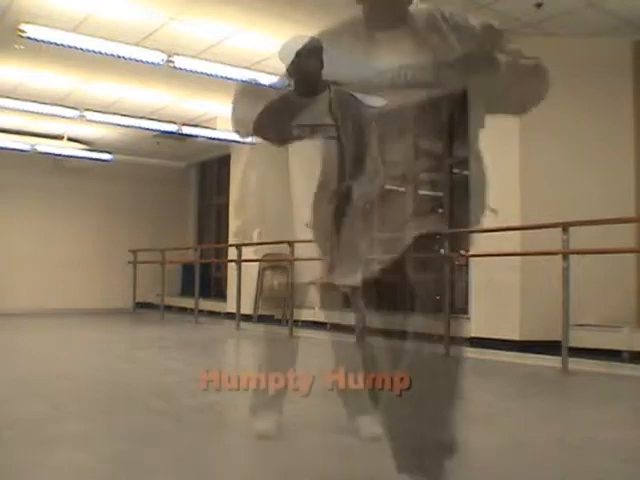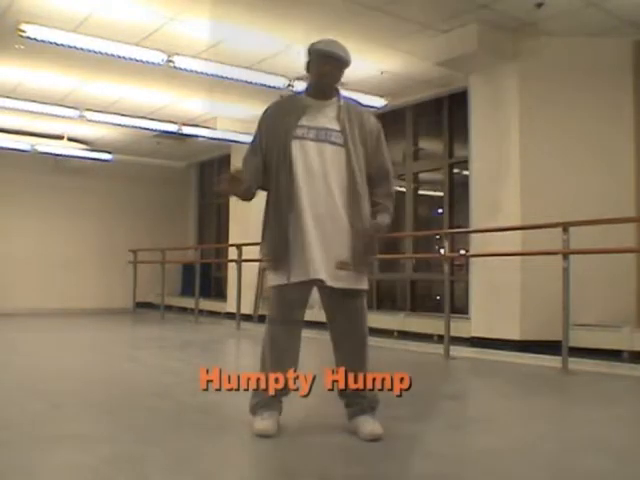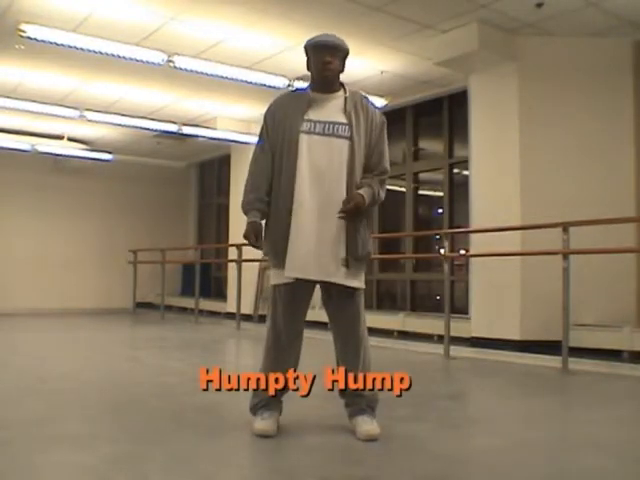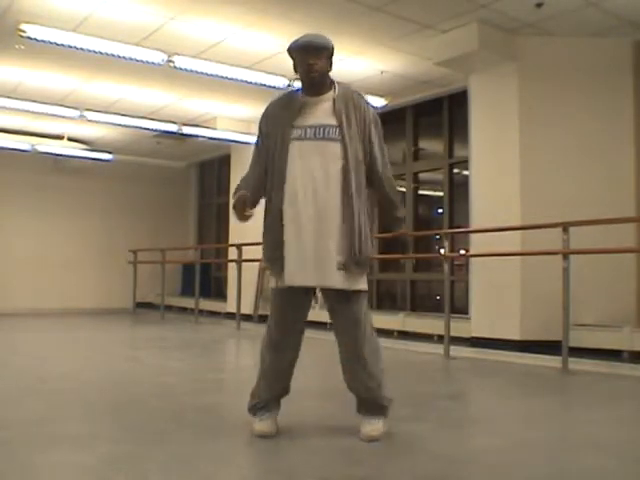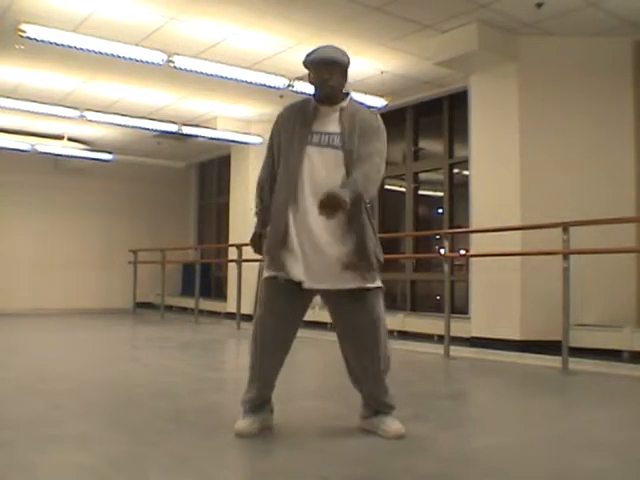
dt=1s
person 1, frame 1
left shoulder: (352, 108)
right shoulder: (271, 113)
left wrist: (356, 193)
left hip: (341, 233)
left ankle: (360, 410)
right ankle: (268, 408)
person 1, frame 2
left shoulder: (363, 121)
right shoulder: (278, 114)
left elbow: (380, 178)
right elbow: (258, 166)
left wrist: (381, 218)
right wrist: (242, 182)
left hip: (343, 243)
right hip: (290, 241)
left knee: (352, 329)
right knee: (282, 327)
left ankle: (360, 407)
right ankle: (267, 403)
person 1, frame 3
left shoulder: (366, 114)
right shoulder: (282, 109)
left elbow: (378, 171)
right elbow: (262, 169)
left wrist: (365, 195)
right wrist: (254, 213)
left hip: (344, 238)
right hip: (291, 236)
left knee: (351, 326)
right knee: (283, 325)
left ankle: (361, 406)
right ankle: (267, 403)
person 1, frame 4
left shoulder: (357, 109)
right shoulder: (276, 113)
left elbow: (377, 170)
right elbow: (261, 168)
left wrist: (395, 214)
right wrist: (245, 194)
left hip: (343, 240)
right hip: (292, 239)
left knee: (354, 326)
right knee: (282, 328)
left ankle: (373, 408)
right ankle: (265, 406)
person 1, frame 5
left shoulder: (367, 122)
right shoulder: (289, 119)
left elbow: (370, 169)
right elbow: (269, 177)
left wrist: (345, 195)
right wrist: (262, 223)
left hip: (347, 247)
right hip: (290, 244)
left knee: (367, 330)
right knee: (270, 328)
left ankle: (377, 410)
right ankle: (256, 407)
